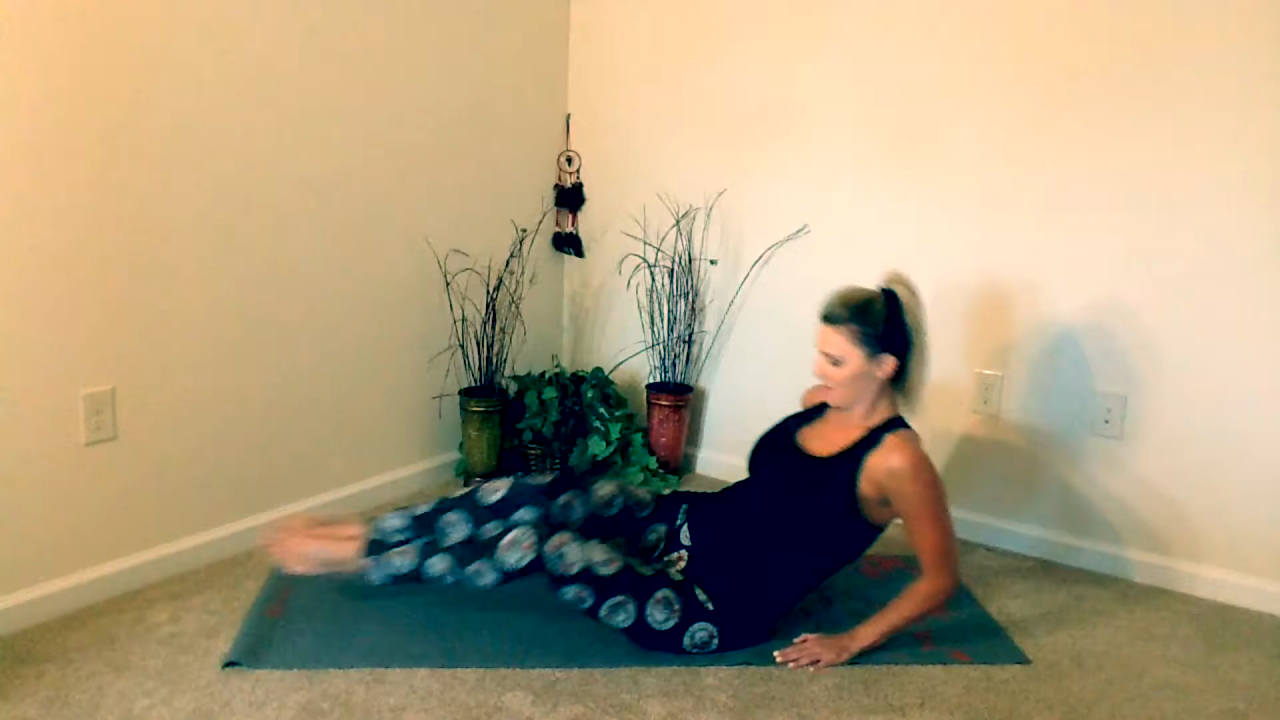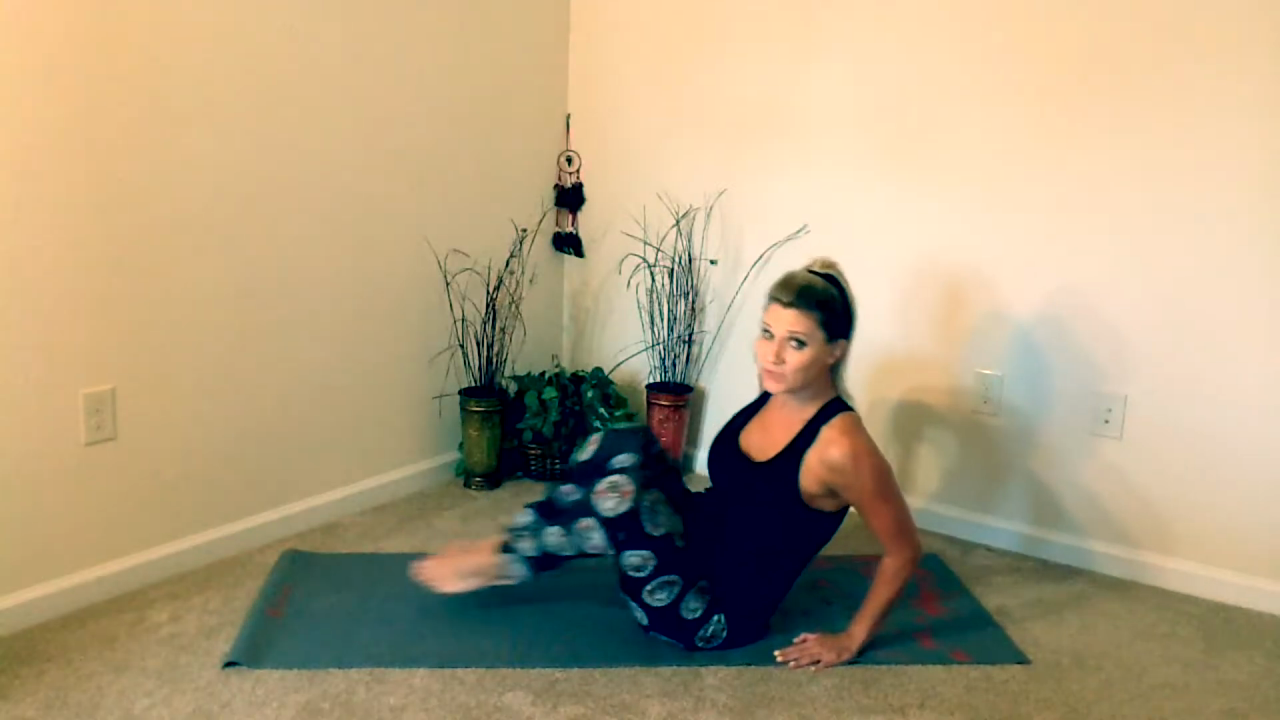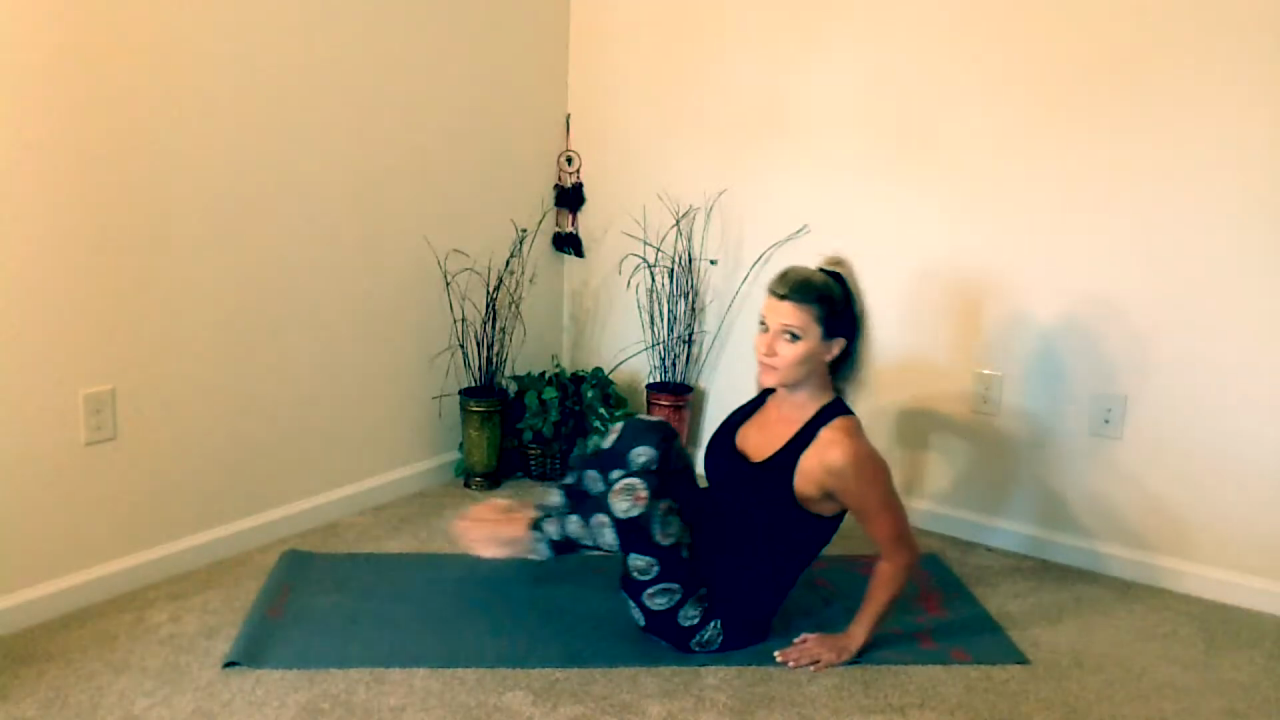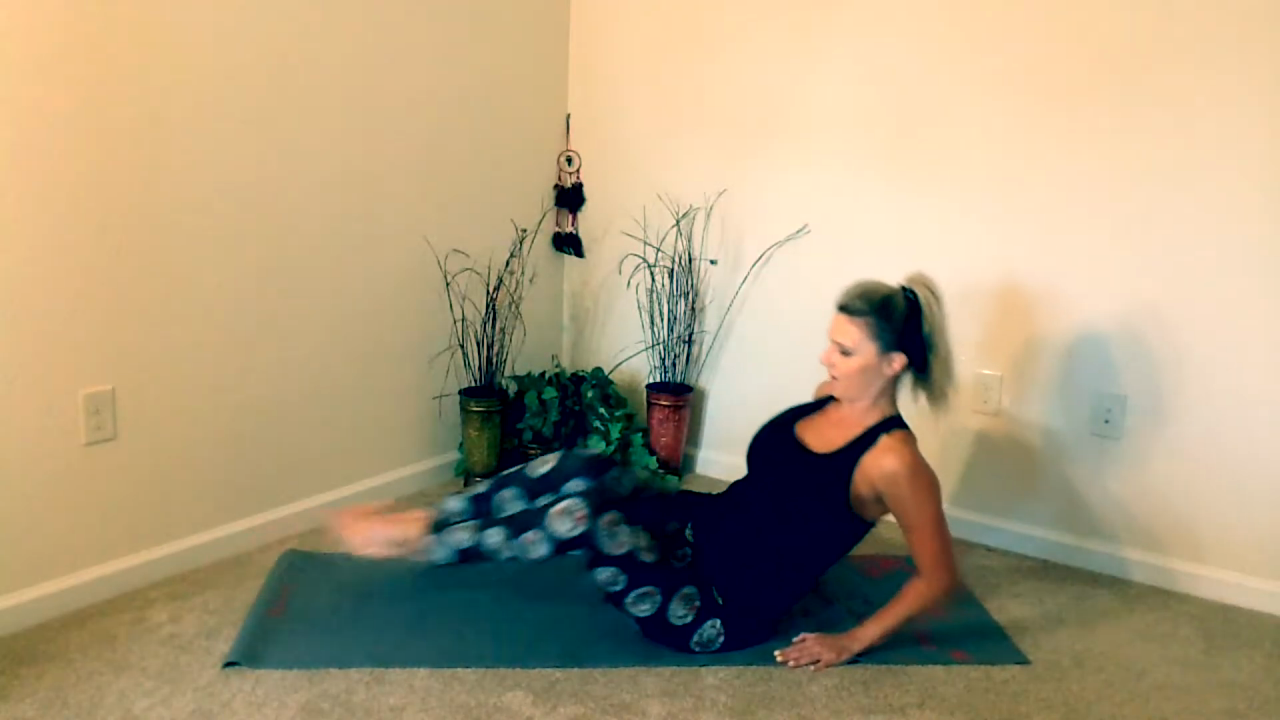
dt=1s
person 1, frame 1
left shoulder: (895, 463)
right shoulder: (828, 401)
left elbow: (940, 573)
left wrist: (852, 641)
left hip: (719, 610)
right hip: (692, 526)
left knee: (540, 550)
right knee: (542, 495)
left ankle: (364, 556)
right ankle: (365, 540)
person 1, frame 2
left shoulder: (843, 448)
right shoulder: (779, 390)
left elbow: (902, 553)
left wrist: (849, 640)
left hip: (711, 611)
left knee: (625, 481)
right knee: (625, 451)
left ankle: (505, 560)
right ankle: (515, 546)
person 1, frame 3
left shoulder: (840, 452)
right shoulder: (778, 387)
left elbow: (899, 554)
left wrist: (850, 640)
left hip: (708, 617)
right hip: (703, 540)
left knee: (635, 478)
right knee: (642, 441)
left ankle: (540, 536)
right ankle: (550, 524)
person 1, frame 4
left shoulder: (894, 462)
right shoulder: (832, 398)
left elbow: (938, 577)
left wrist: (851, 644)
left hip: (717, 614)
right hip: (701, 532)
left knee: (577, 510)
right knee: (581, 470)
left ankle: (429, 540)
right ankle: (441, 523)
